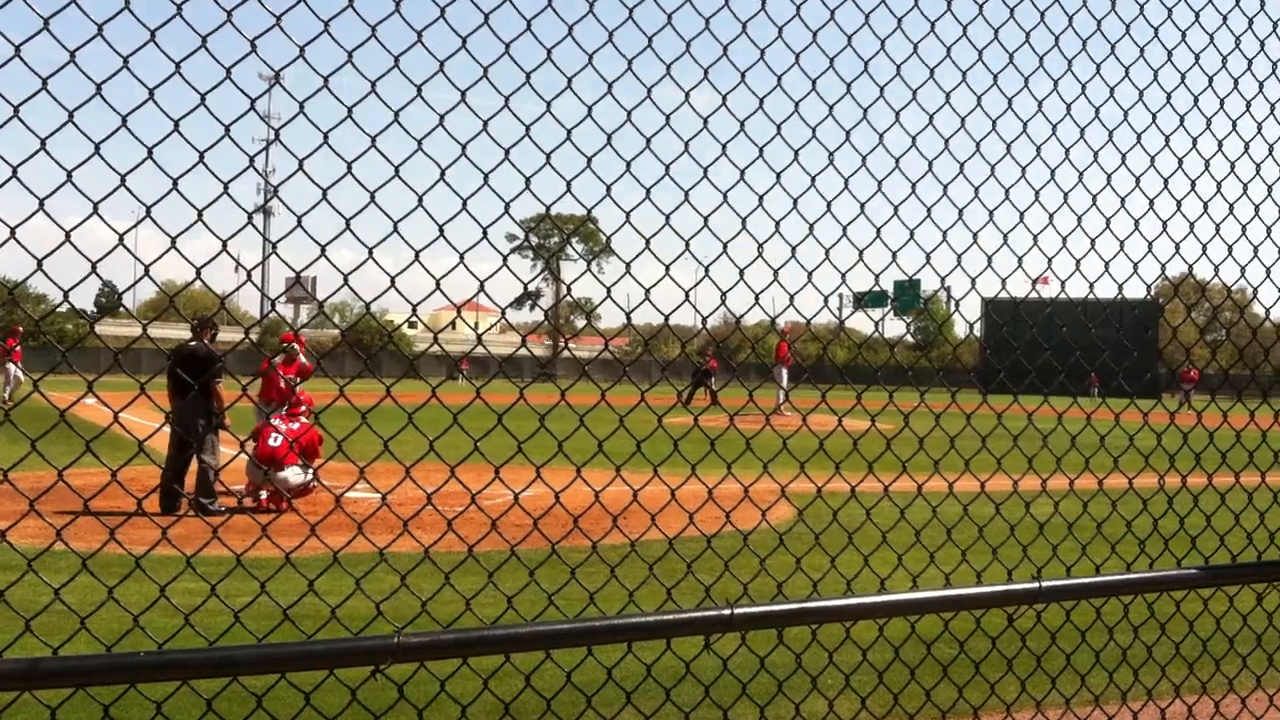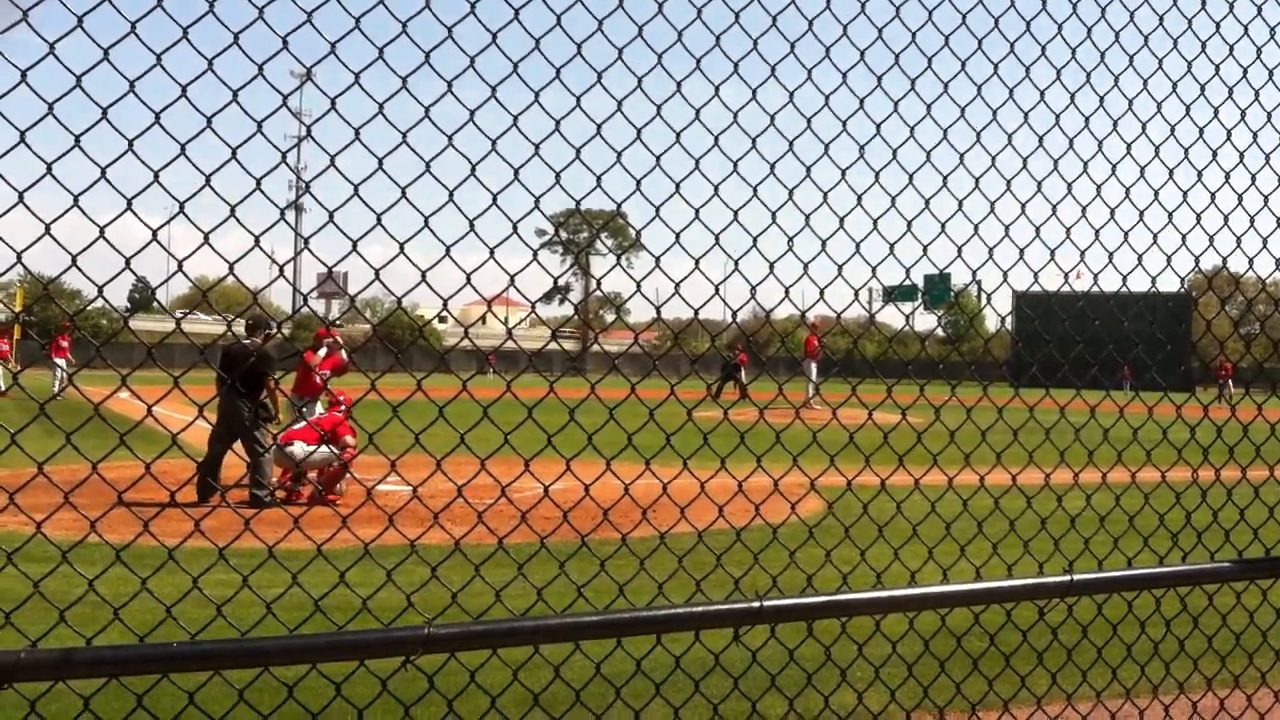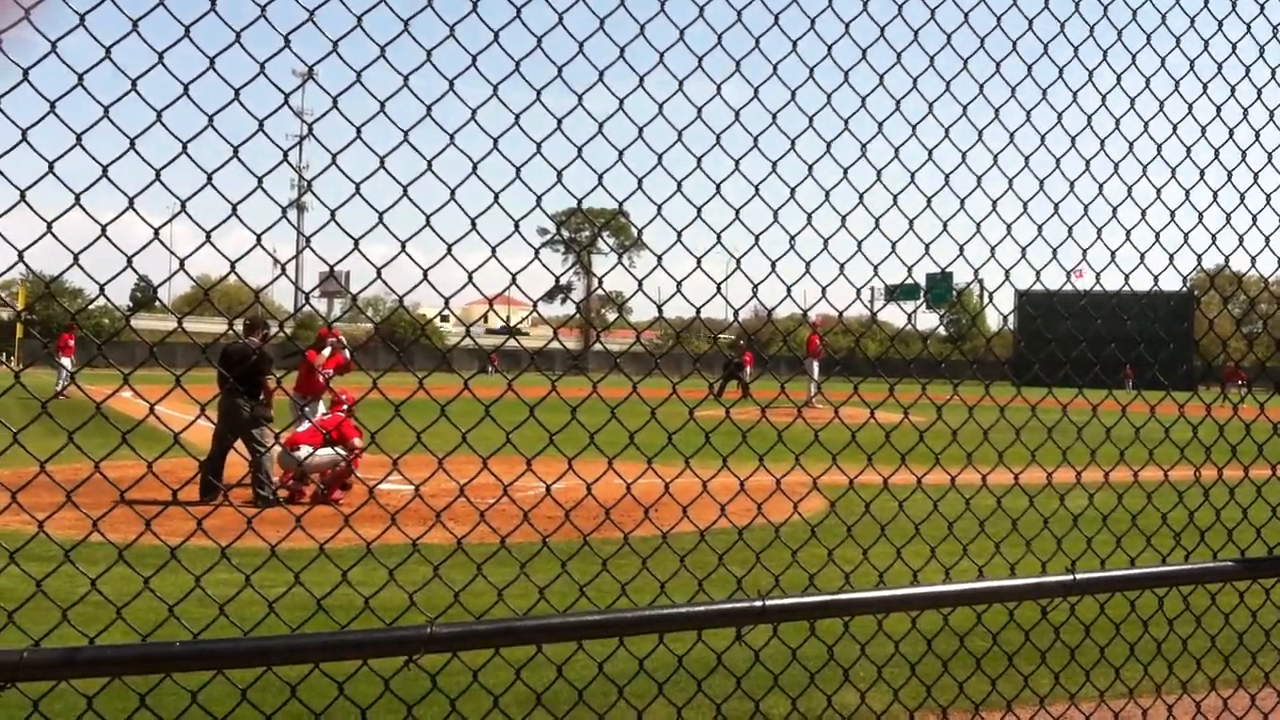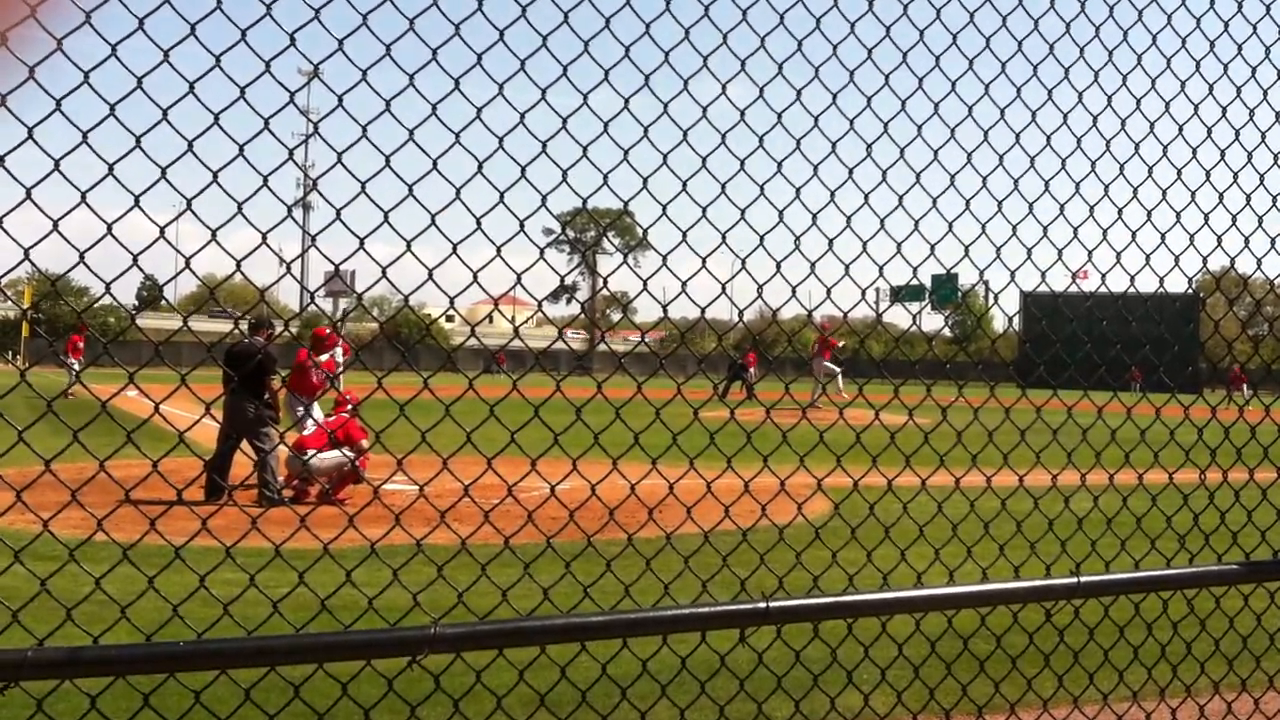
dt=1s
person 1, frame 1
left shoulder: (177, 351)
right shoulder: (210, 353)
left elbow: (170, 385)
right elbow: (216, 387)
right wrist: (223, 414)
left hip: (180, 409)
right hip: (202, 411)
left knee: (176, 458)
right knee: (208, 459)
left ankle: (169, 503)
right ankle: (205, 504)
person 1, frame 2
left shoulder: (229, 349)
right shoulder: (262, 353)
left elbow: (219, 380)
right elbow: (271, 385)
right wrist: (277, 411)
left hip: (227, 404)
right hip: (249, 408)
left knee: (216, 450)
right knee: (261, 452)
left ankle: (205, 492)
right ankle: (261, 497)
person 1, frame 3
left shoulder: (228, 349)
right shoulder: (261, 353)
left elbow: (220, 380)
right elbow: (268, 386)
right wrist: (268, 407)
left hip: (226, 403)
right hip: (249, 406)
left knee: (218, 449)
right knee: (261, 451)
left ankle: (208, 492)
right ankle: (265, 496)
person 1, frame 4
left shoulder: (233, 349)
right shoulder: (265, 352)
left elbow: (225, 380)
right elbow: (272, 385)
right wrist: (277, 410)
left hip: (231, 403)
right hip: (254, 406)
left knee: (224, 449)
right knee: (267, 450)
left ankle: (213, 492)
right ankle: (270, 496)
